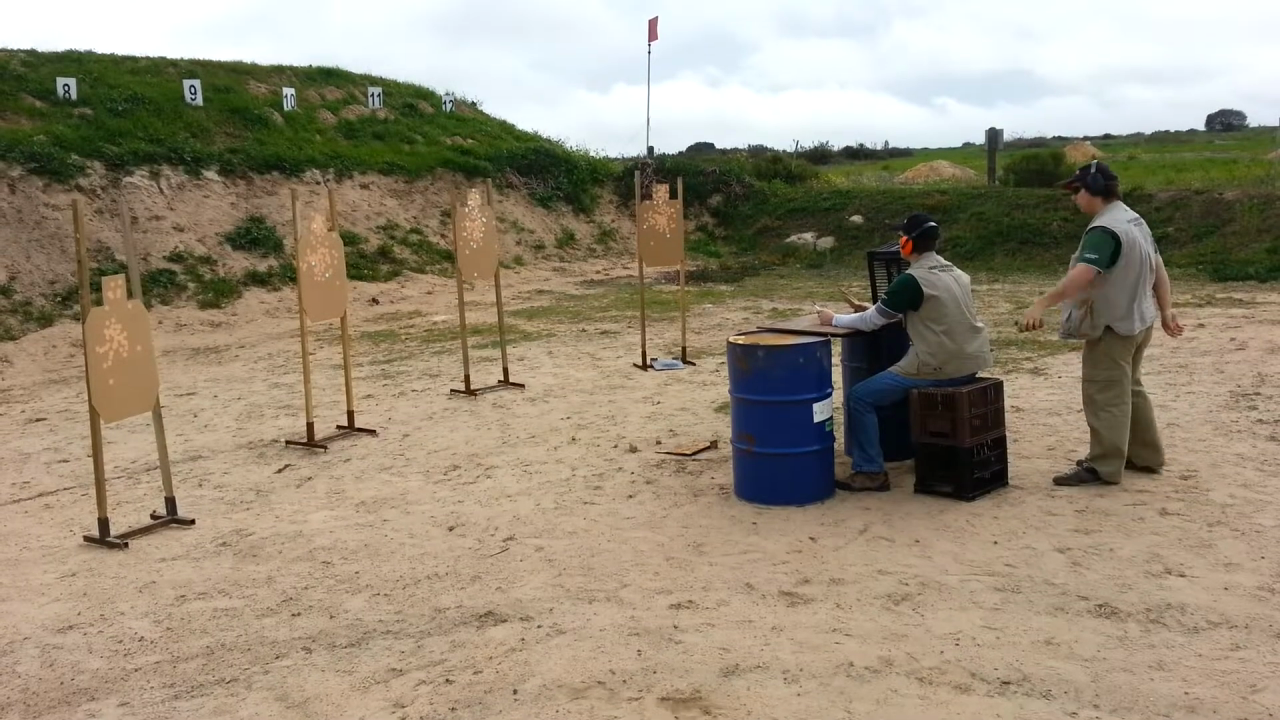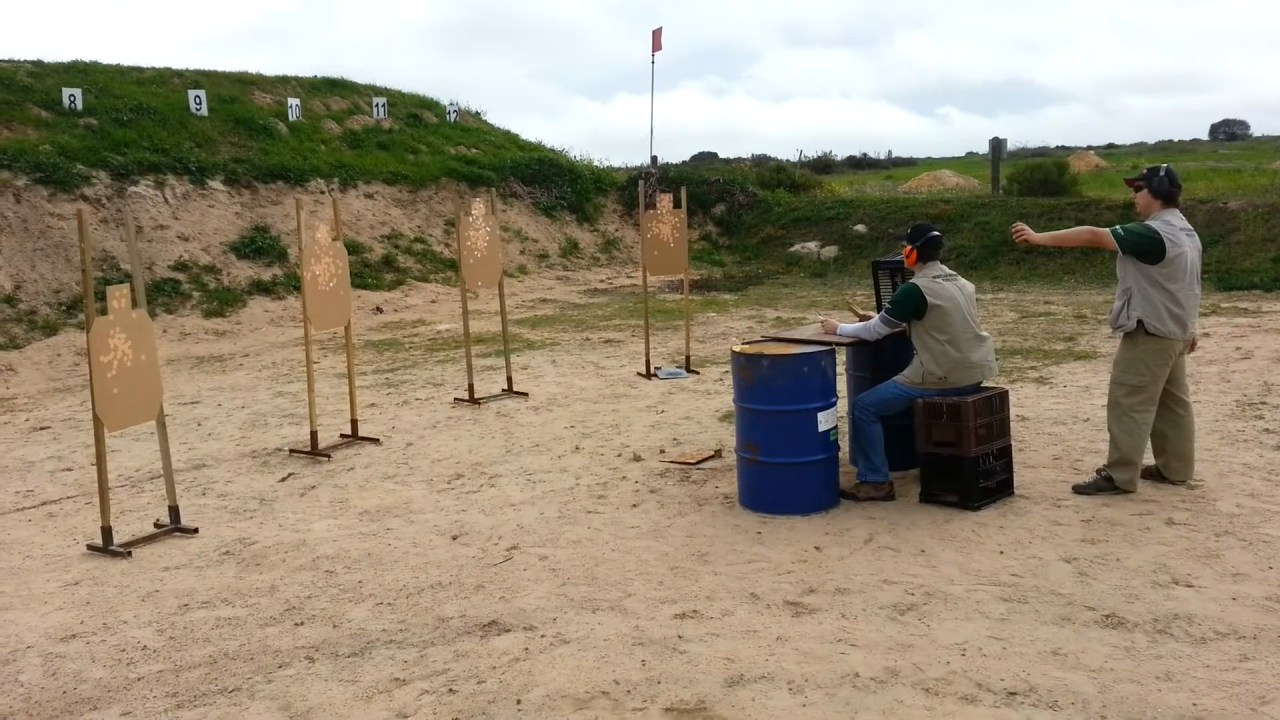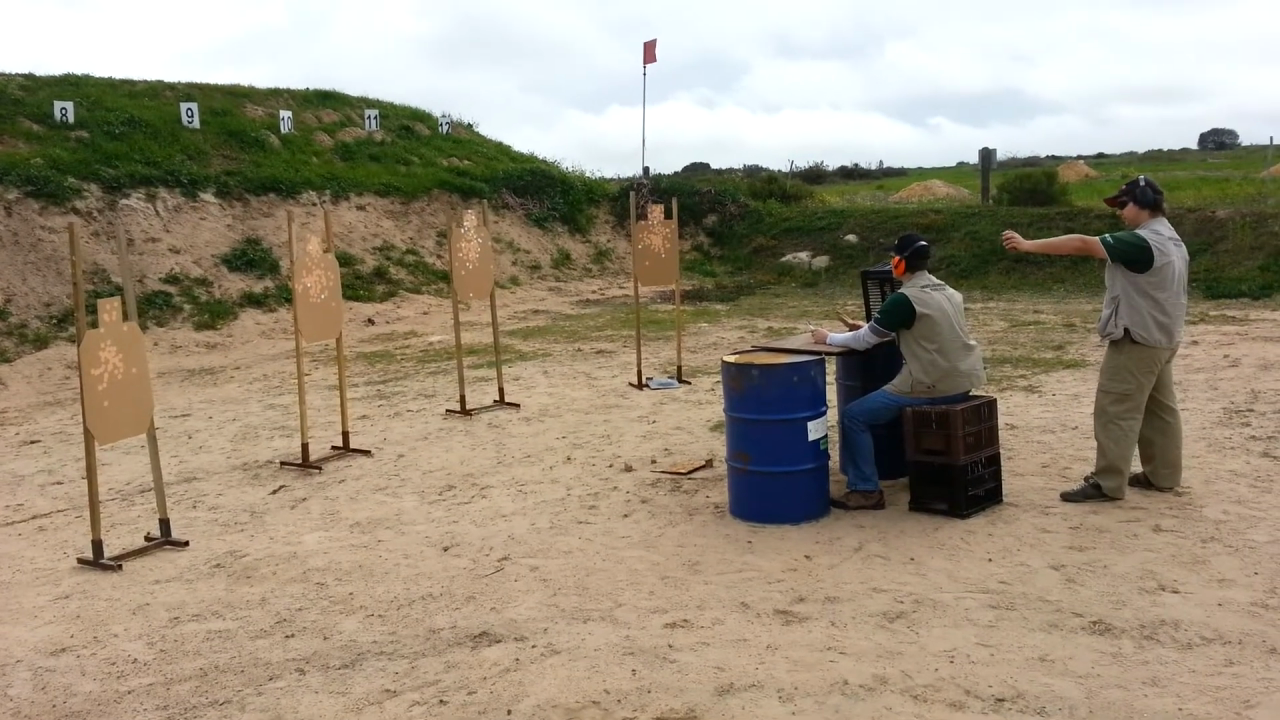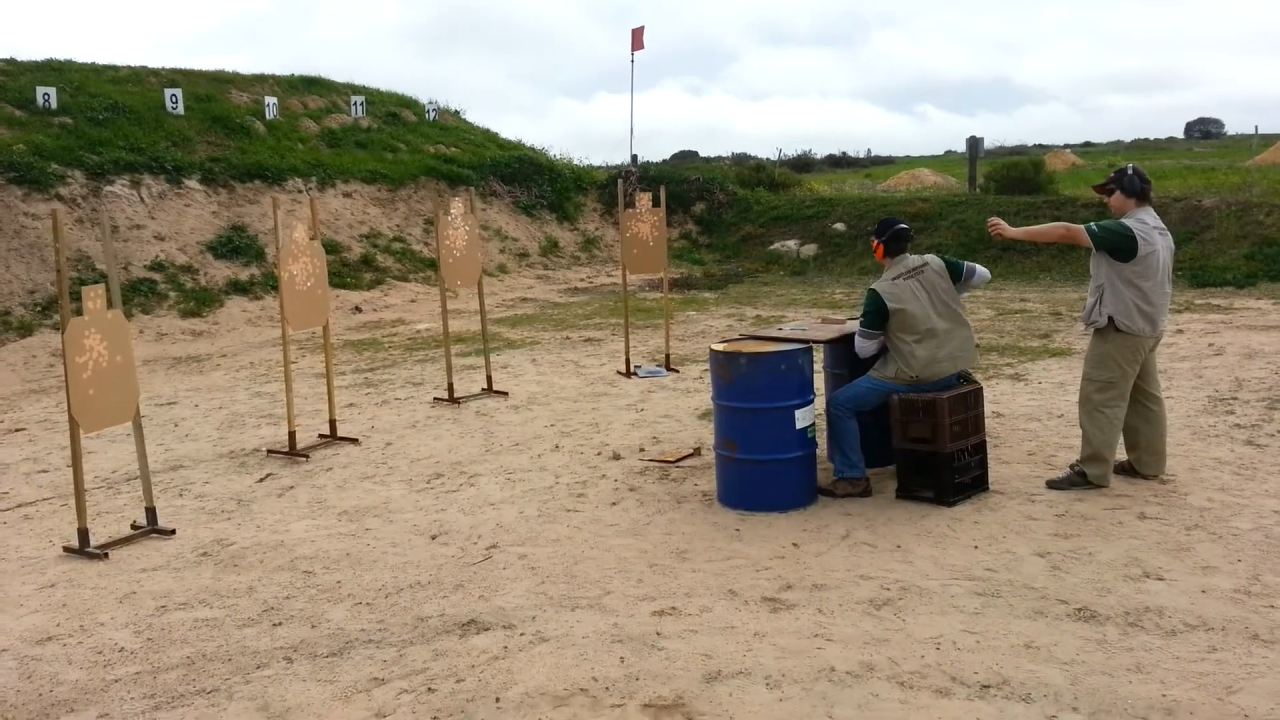
dt=1s
person 1, frame 1
left shoulder: (1105, 230)
right shoulder: (1134, 221)
left elbow: (1083, 275)
right elbow: (1158, 269)
left wrist: (1041, 305)
right wrist: (1165, 311)
left hip: (1111, 325)
right hip: (1137, 322)
left knee: (1105, 397)
right knee: (1128, 389)
left ankle: (1103, 467)
right ankle: (1146, 455)
person 1, frame 2
left shoulder: (1153, 233)
right shoulder: (1184, 231)
left elbow: (1093, 236)
left wrist: (1039, 238)
right wrist: (1188, 328)
left hip: (1151, 332)
right hip: (1174, 329)
left knee: (1130, 402)
right knee: (1172, 400)
left ankle: (1120, 475)
right ankle: (1175, 466)
person 1, frame 3
left shoulder: (1142, 241)
right shoulder: (1171, 240)
left elbow: (1082, 244)
left wrist: (1028, 245)
left hip: (1137, 340)
right hip: (1161, 338)
left knee: (1117, 410)
right knee: (1159, 408)
left ankle: (1108, 483)
right ankle: (1163, 474)
person 1, frame 4
left shoulder: (1127, 230)
right shoulder: (1158, 230)
left elbow: (1067, 232)
left wrist: (1013, 232)
left hip: (1121, 329)
right hip: (1146, 327)
left knee: (1101, 398)
right knee: (1144, 396)
left ankle: (1093, 471)
right ankle: (1147, 462)
person 2, frame 1
left shoulder: (911, 280)
right shoulder: (955, 273)
left elbow: (871, 323)
left wrist: (834, 319)
right wrist: (877, 310)
left hip: (938, 368)
right hip: (969, 364)
left knee: (859, 397)
left ankle: (871, 472)
person 2, frame 2
left shoulder: (915, 290)
right shoulder: (960, 283)
left elbow: (875, 332)
left wrist: (838, 328)
right wrist: (881, 319)
left hip: (942, 378)
right hip: (974, 373)
left knee: (864, 407)
left ankle: (876, 482)
person 2, frame 3
left shoulder: (904, 299)
right shoulder: (947, 291)
left elbow: (865, 341)
left wrist: (828, 337)
right wrist: (872, 328)
left hip: (932, 386)
right hip: (963, 382)
left knee: (853, 416)
left ankle: (866, 491)
person 2, frame 4
left shoulder: (881, 292)
right shoulder: (936, 264)
left elbow: (864, 349)
right elbow: (982, 275)
left hip: (913, 376)
right hip: (950, 370)
left knee: (839, 404)
left ankle: (852, 478)
